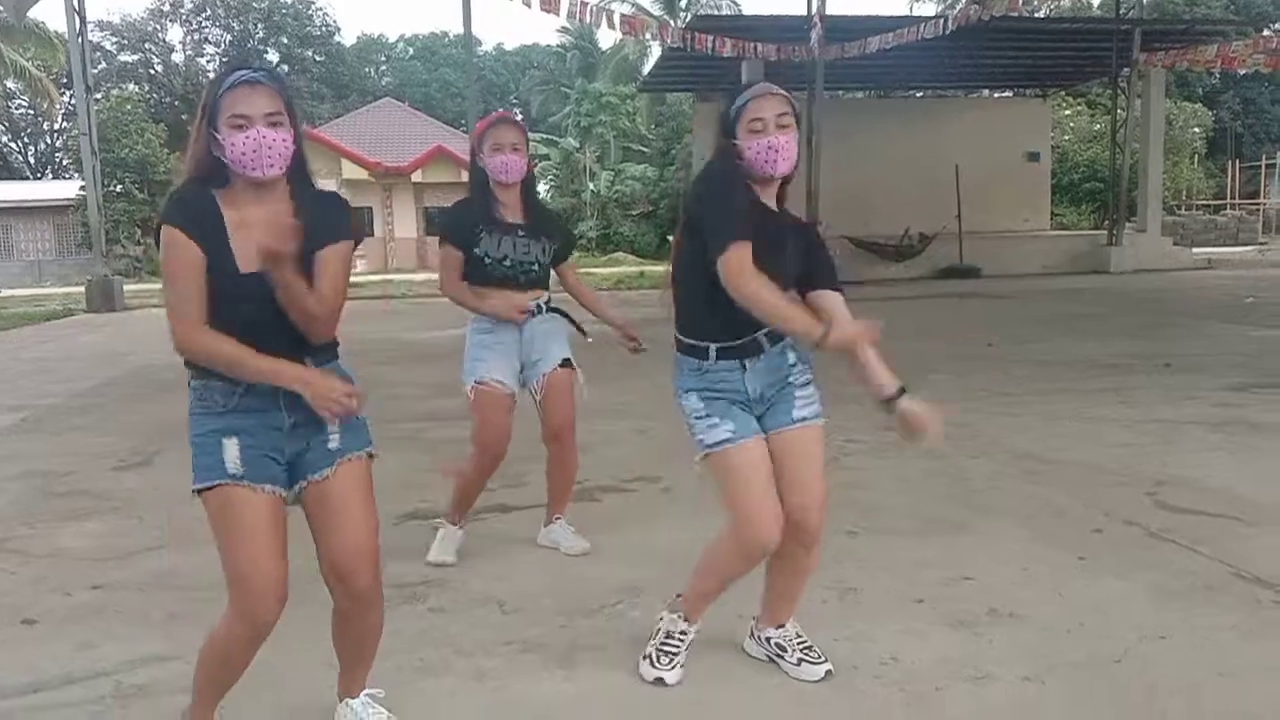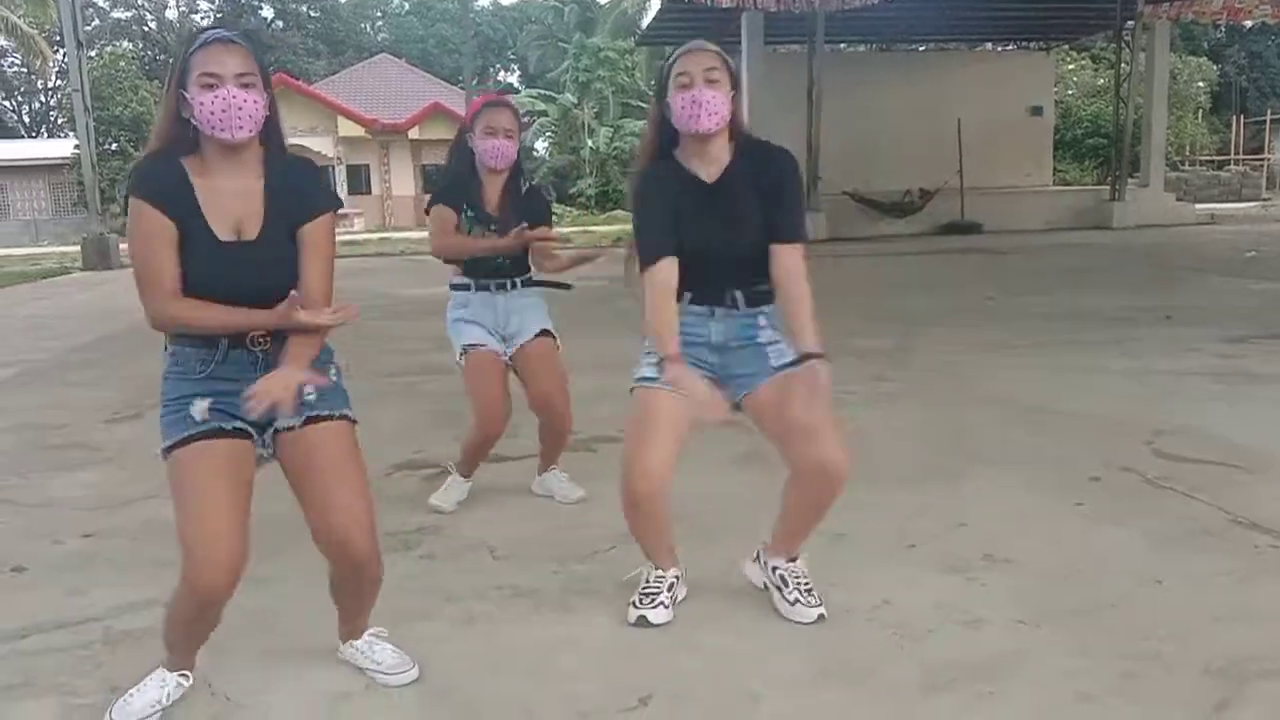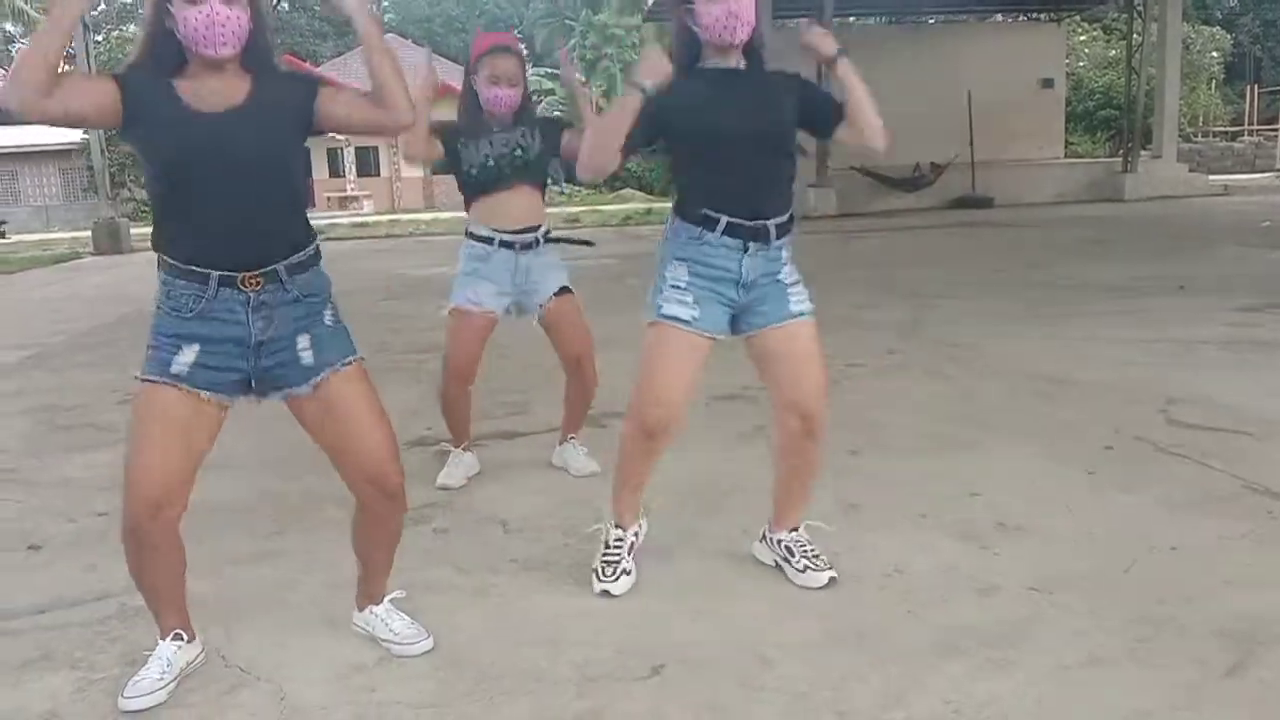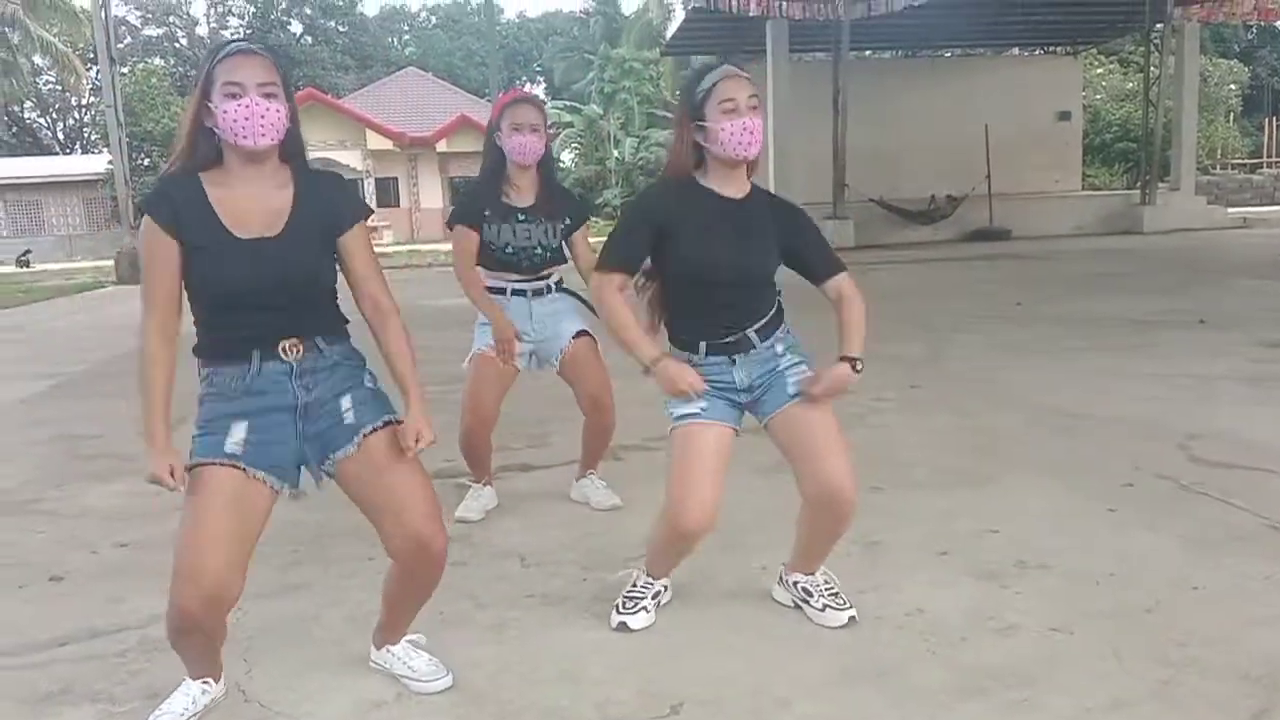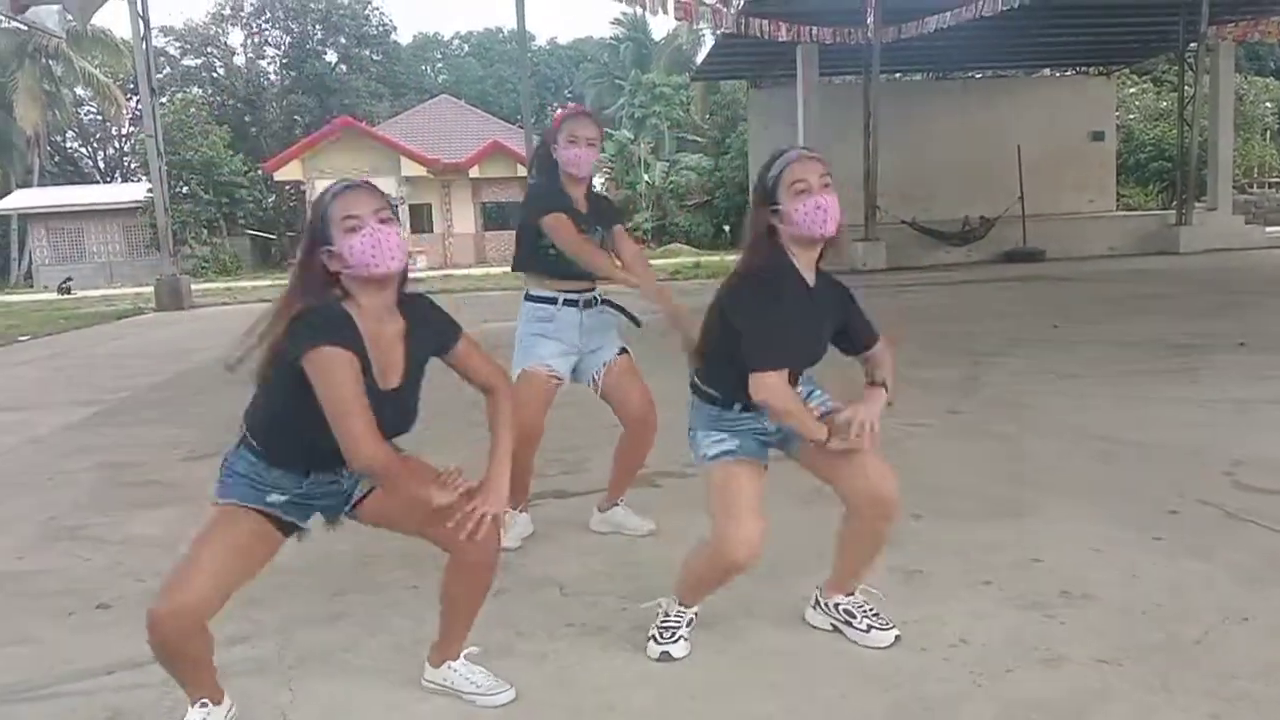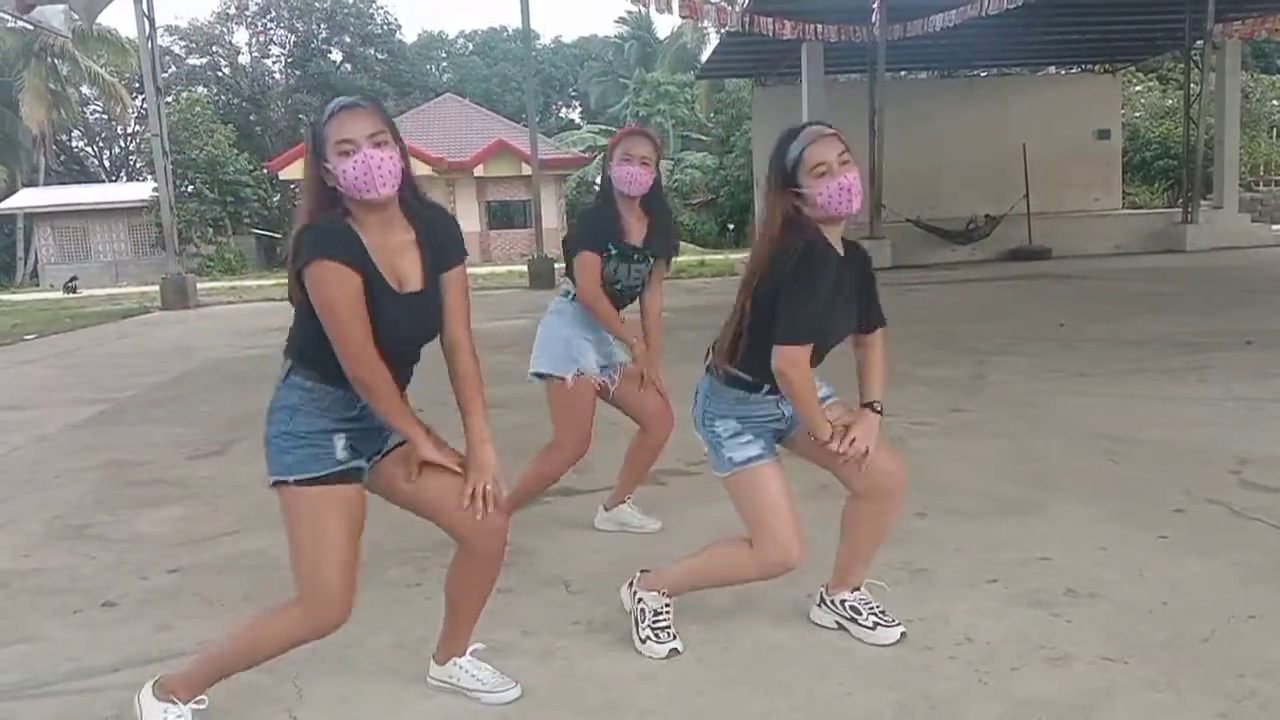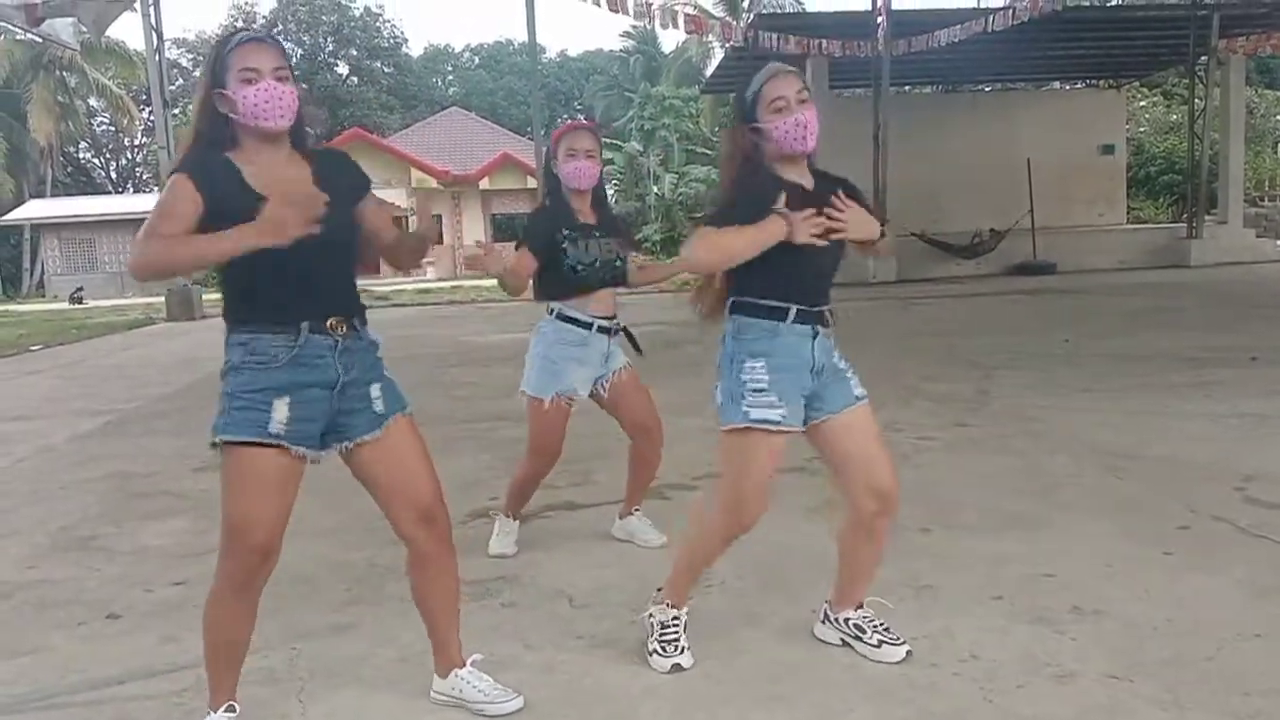
dt=0.7s
person 1, frame 1
left shoulder: (326, 213)
right shoulder: (190, 211)
left elbow: (323, 326)
right elbow: (189, 338)
left wrist: (281, 265)
right wrist: (300, 378)
left hip: (324, 408)
right hip: (233, 410)
left knee: (357, 580)
right knee: (260, 602)
person 1, frame 2
left shoulder: (302, 181)
right shoulder: (157, 182)
left elbow: (315, 309)
right elbow: (163, 307)
left wrist: (289, 369)
right wrist: (273, 319)
left hip: (298, 372)
right hip: (203, 376)
left knee: (353, 544)
right knee: (213, 571)
left ankle: (356, 635)
person 1, frame 3
left shoulder: (288, 91)
right shoulder: (141, 91)
left elbow: (396, 112)
left hip: (296, 305)
right hip: (196, 315)
left knee: (382, 478)
right knee: (146, 510)
left ankle: (372, 603)
right ankle: (178, 638)
person 1, frame 4
left shoulder: (328, 194)
right shoulder: (176, 201)
left elbow: (380, 304)
right elbow: (158, 326)
left wrist: (415, 402)
right wrist: (157, 438)
left hip: (336, 379)
right hip: (239, 396)
left knee: (425, 544)
right knee: (197, 599)
left ankle: (390, 641)
person 1, frame 5
left shoulder: (423, 319)
right shoulder: (324, 329)
left elbow: (498, 387)
right elbow: (367, 453)
left wrist: (498, 481)
right wrist: (432, 488)
left hip: (355, 472)
right hip: (271, 479)
left knee: (478, 535)
right knee: (174, 616)
left ankle: (445, 662)
person 1, frame 6
left shoulder: (437, 228)
right shoulder: (326, 243)
left elbow: (460, 344)
right elbow: (361, 365)
left wrist: (481, 444)
right wrist: (421, 440)
left hip: (383, 417)
right hip: (315, 418)
left knee: (486, 525)
right knee: (325, 608)
left ankle: (450, 658)
person 1, frame 7
left shoulder: (335, 167)
right shoulder: (206, 174)
left elbow: (398, 255)
right elbow: (145, 261)
left wrist: (413, 230)
right wrist: (252, 236)
left hip: (356, 358)
right hip: (270, 366)
left knee: (428, 519)
right knee: (247, 556)
person 2, frame 1
left shoulder: (801, 232)
right shoulder: (718, 185)
left elbow: (837, 313)
right elbow: (739, 277)
left wrist: (896, 395)
right wrist: (826, 335)
left hip: (782, 371)
right hip: (709, 379)
left knee: (805, 522)
right knee: (760, 531)
left ankle: (773, 630)
right ankle: (680, 619)
person 2, frame 2
left shoulder: (773, 165)
right shoulder: (657, 185)
left elbow: (789, 265)
right elbow: (660, 283)
left wrist: (809, 361)
right wrist: (674, 369)
left hip: (754, 330)
right hip: (682, 335)
left knee: (828, 461)
right knee: (642, 480)
left ankle: (777, 560)
right ankle: (663, 573)
person 2, frame 3
left shoulder: (784, 88)
right shoulder: (675, 93)
left elbow: (872, 138)
right elbow: (592, 166)
left wrist: (835, 59)
right wrist: (637, 91)
left hip: (771, 264)
right hip: (700, 264)
left knee: (806, 410)
right knee: (653, 415)
left ankle: (782, 534)
right ankle: (623, 528)
person 2, frame 4
left shoulder: (779, 214)
right shoulder: (662, 203)
left elbow: (844, 290)
right elbow: (606, 285)
left wrist: (849, 360)
right wrist: (655, 362)
left hip: (774, 359)
right hip: (700, 373)
left knee: (837, 492)
right knee: (690, 517)
left ankle: (801, 576)
right ankle: (652, 578)
person 2, frame 5
left shoulder: (829, 291)
right shoulder: (760, 286)
left elbow: (876, 352)
right elbow: (768, 392)
left wrist: (876, 393)
right wrist: (827, 436)
left hip: (792, 402)
right hip: (728, 418)
left knee: (879, 495)
right knee: (739, 546)
left ankle: (836, 599)
right ankle: (679, 606)
person 2, frame 6
left shoulder: (853, 260)
right shoulder: (807, 258)
left elbow: (871, 338)
right elbow: (788, 360)
left wrist: (870, 411)
right wrist: (823, 431)
left hip: (789, 395)
right hip: (737, 405)
left knee: (884, 478)
right knee: (779, 552)
left ankle: (842, 596)
right ankle: (651, 589)
person 2, frame 7
left shoulder: (832, 186)
right shoulder: (754, 185)
left elbow: (867, 224)
right elbow: (700, 253)
left wrist: (866, 227)
right wrist: (784, 226)
left hip: (822, 350)
right hip: (762, 349)
left knee: (877, 493)
right knee: (740, 508)
left ankle: (845, 612)
right ankle: (667, 607)
person 3, frame 1
left shoulder: (546, 219)
right shoulder: (465, 214)
left elbow: (572, 280)
right elbow: (449, 281)
left wrist: (616, 322)
right wrist: (488, 307)
left hip: (547, 327)
right hip: (492, 334)
left knee: (560, 433)
right knee: (490, 446)
left ankle: (555, 524)
right ankle: (451, 526)
person 3, frame 2
left shoulder: (532, 199)
right shoulder: (452, 187)
left elbow: (545, 262)
right elbow: (441, 243)
left wrist: (579, 257)
right wrist: (510, 242)
left hip: (522, 302)
right hip: (473, 306)
left knee: (554, 403)
right knee: (492, 416)
left ankle: (549, 472)
right ankle: (460, 475)
person 3, frame 3
left shoulder: (540, 127)
right shoulder: (459, 132)
right elbow: (414, 148)
left wrist: (577, 87)
right wrist: (425, 97)
left hip: (538, 254)
right hip: (483, 259)
left knee: (580, 357)
right knee: (456, 371)
left ankle: (569, 442)
right ankle: (462, 451)
person 3, frame 4
left shoulder: (562, 199)
right shoulder: (478, 198)
left elbow: (584, 258)
right elbow: (464, 265)
right wrist: (496, 318)
left hip: (557, 306)
right hip: (503, 312)
left knee: (600, 401)
right knee: (475, 418)
left ankle: (587, 478)
right ankle: (482, 486)
person 3, frame 5
left shoulder: (600, 205)
right shoulder: (541, 197)
left elbow: (633, 259)
right elbow: (578, 250)
left wrist: (665, 299)
right wrist: (648, 290)
left hip: (596, 319)
right hip: (546, 320)
left knee: (642, 416)
right knee: (523, 431)
left ankle: (609, 508)
right ankle: (516, 511)
person 3, frame 6
left shoulder: (656, 228)
right shoulder: (595, 219)
left elbow: (653, 298)
right elbow: (587, 289)
left wrist: (653, 361)
right wrist: (635, 344)
left hip: (609, 339)
right hip: (571, 329)
left knee: (658, 418)
right knee: (571, 444)
left ankle: (615, 506)
person 3, frame 7
left shoulder: (607, 219)
right shoulder: (547, 218)
left elbow: (631, 274)
right elbow: (518, 285)
left wrist: (685, 265)
right wrist: (502, 269)
left hip: (608, 342)
right hip: (564, 339)
left knee: (648, 428)
right knee: (543, 452)
left ankle: (629, 517)
right ankle: (507, 518)
